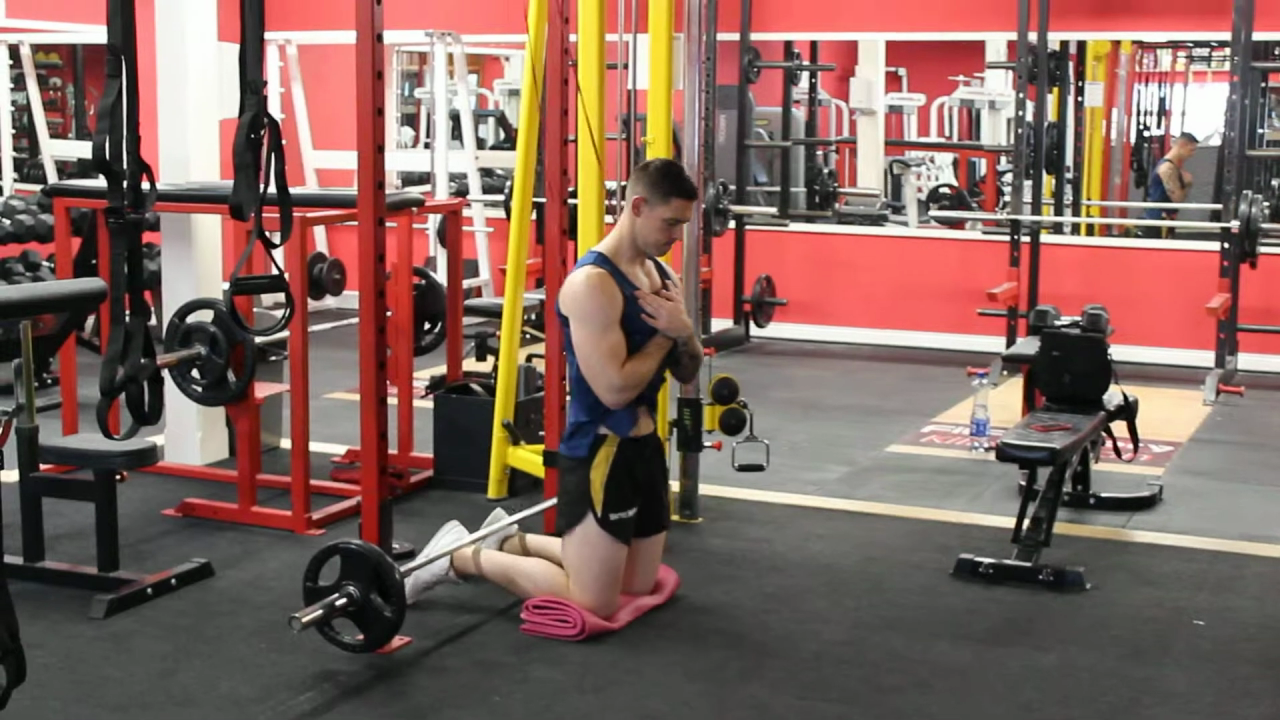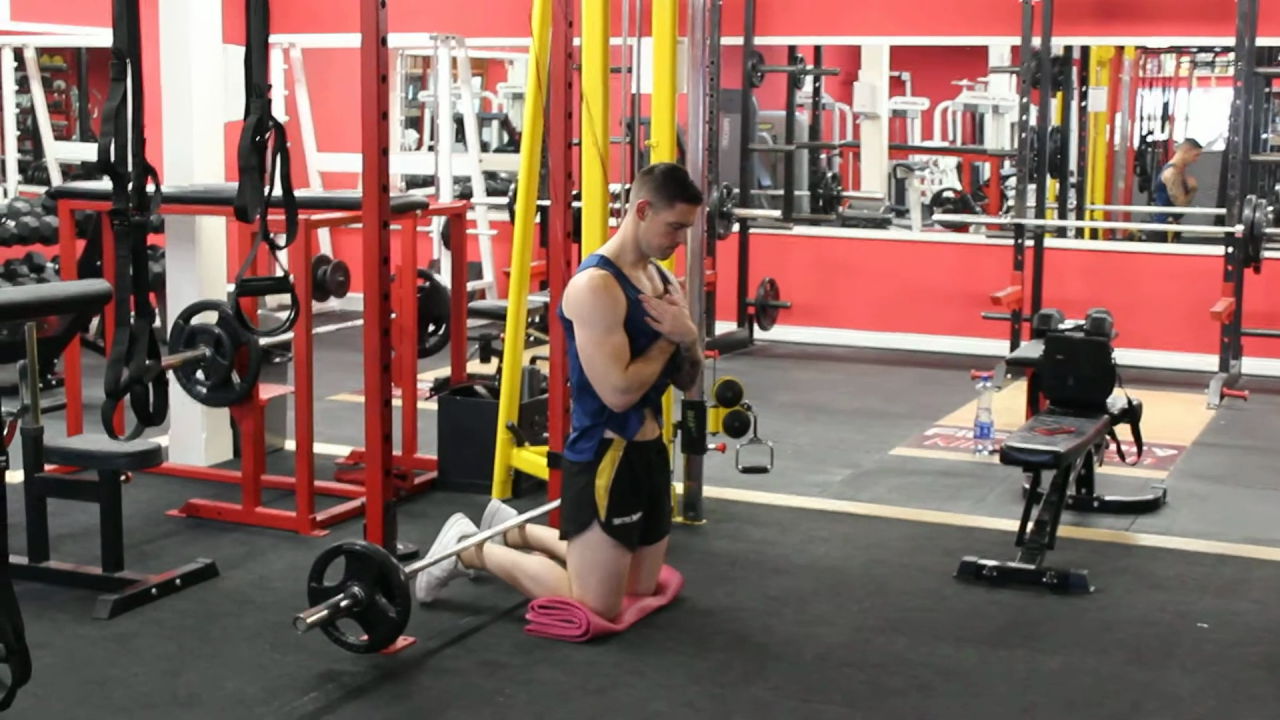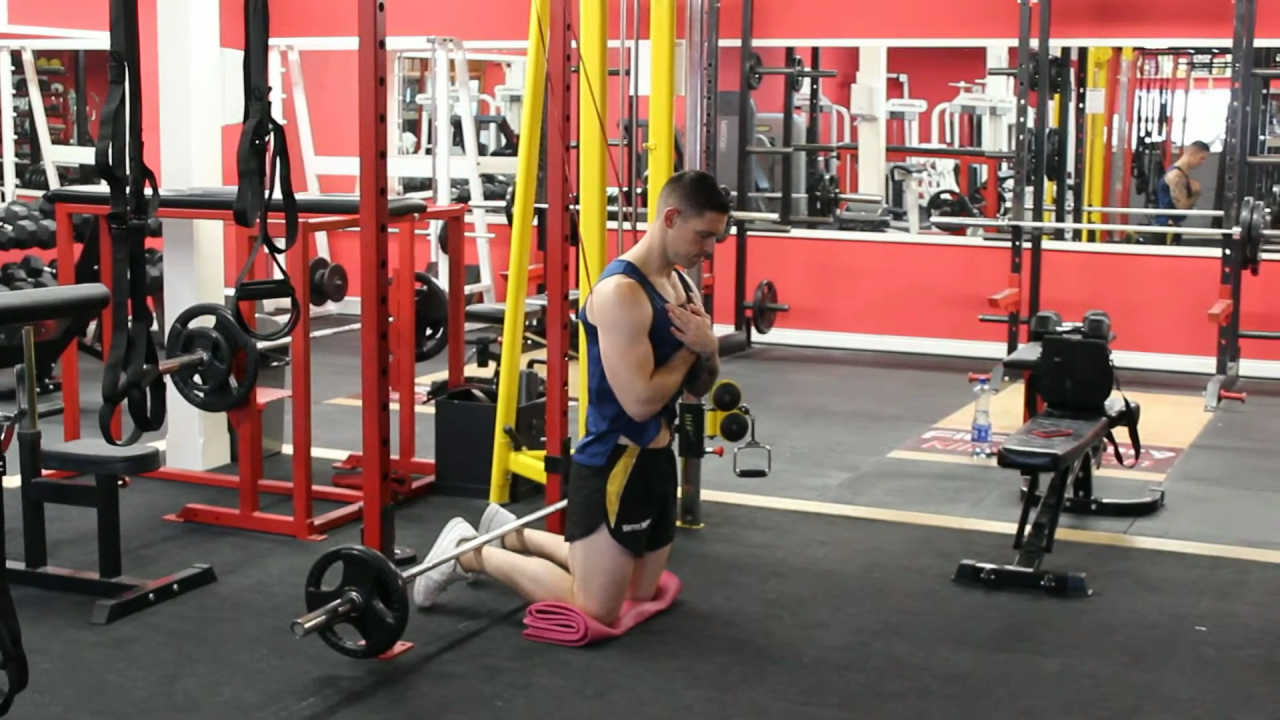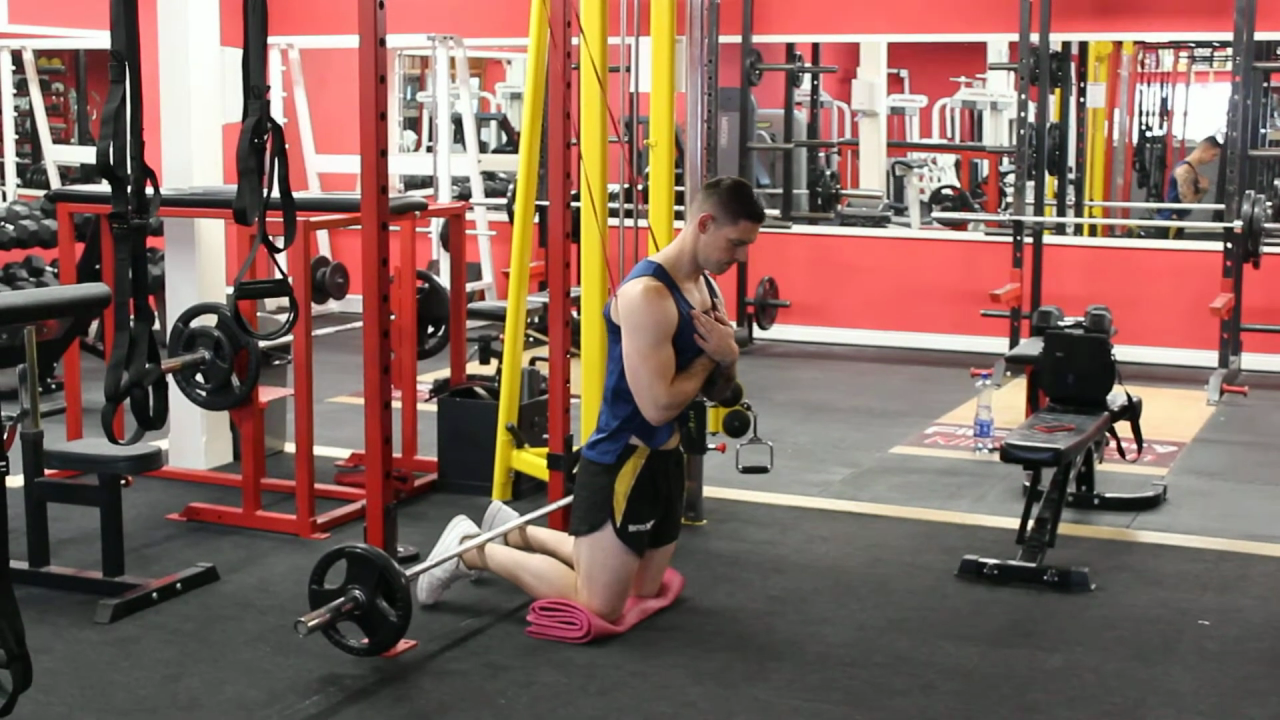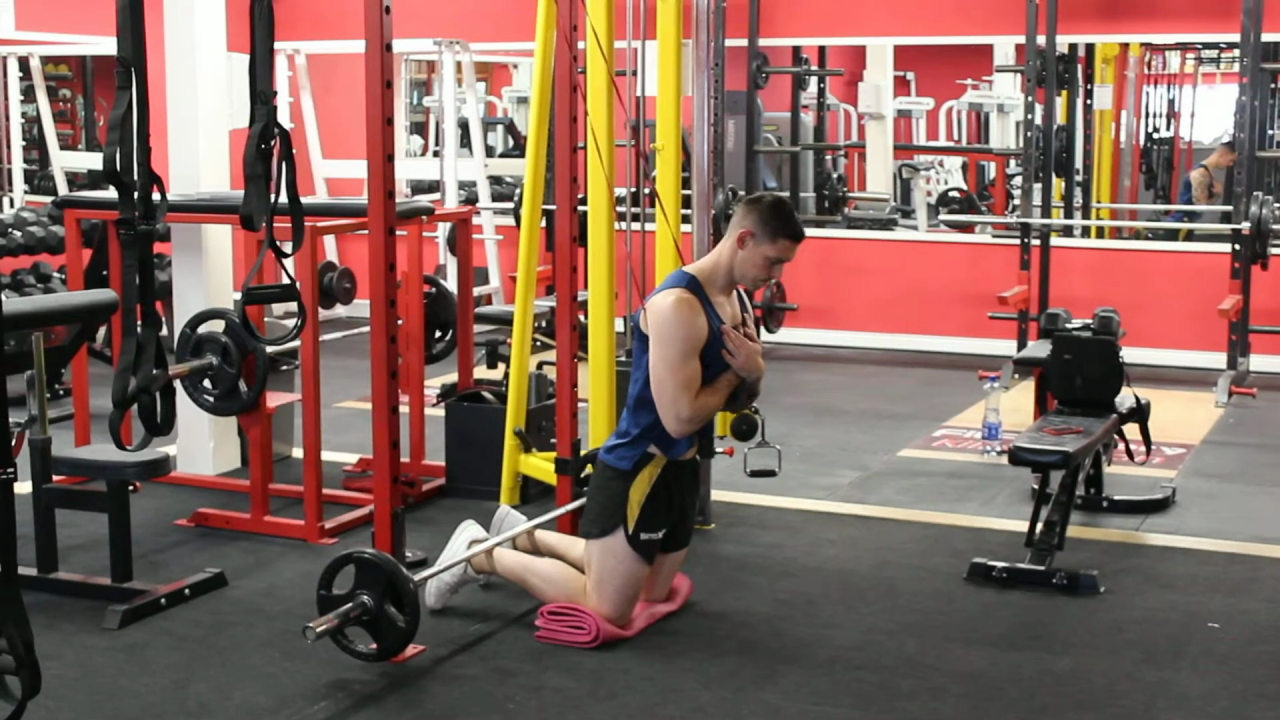
dt=0.7s
person 1, frame 1
left shoulder: (662, 274)
right shoulder: (592, 283)
left elbow: (687, 372)
right elbow: (615, 389)
left wrist: (685, 332)
right wrist: (664, 333)
left hip: (644, 445)
right hip: (600, 453)
left knee: (639, 587)
right knee: (594, 606)
left ankle: (513, 541)
right ankle: (462, 555)
person 1, frame 2
left shoulder: (662, 280)
right shoulder: (595, 286)
left elbow: (686, 378)
right elbow: (618, 392)
left wrist: (687, 336)
right wrist: (667, 337)
left hip: (647, 449)
right hip: (606, 457)
left knee: (640, 587)
right knee: (597, 607)
left ankle: (513, 529)
right ankle: (468, 548)
person 1, frame 3
left shoulder: (682, 285)
right shoulder: (620, 292)
left elbow: (699, 386)
right elbow: (640, 401)
left wrist: (708, 347)
right wrist: (690, 346)
left hip: (656, 457)
right hip: (615, 464)
left knee: (640, 593)
right knee: (595, 610)
left ankle: (511, 534)
right ankle: (468, 552)
person 1, frame 4
left shoulder: (706, 287)
right shoulder: (647, 294)
left elbow: (716, 389)
right elbow: (657, 406)
left wrist: (727, 356)
right wrist: (709, 357)
left hip: (664, 459)
right hip: (623, 464)
left knee: (643, 589)
right knee: (599, 607)
left ankle: (513, 531)
right ankle: (471, 550)
person 1, frame 5
left shoulder: (737, 301)
right shoulder: (678, 305)
left elbow: (738, 400)
right elbow: (680, 418)
left wrist: (754, 372)
right wrist: (736, 369)
left hip: (679, 467)
right hip: (639, 470)
left knee: (652, 592)
right knee: (607, 611)
left ankle: (522, 534)
right ankle: (480, 553)
